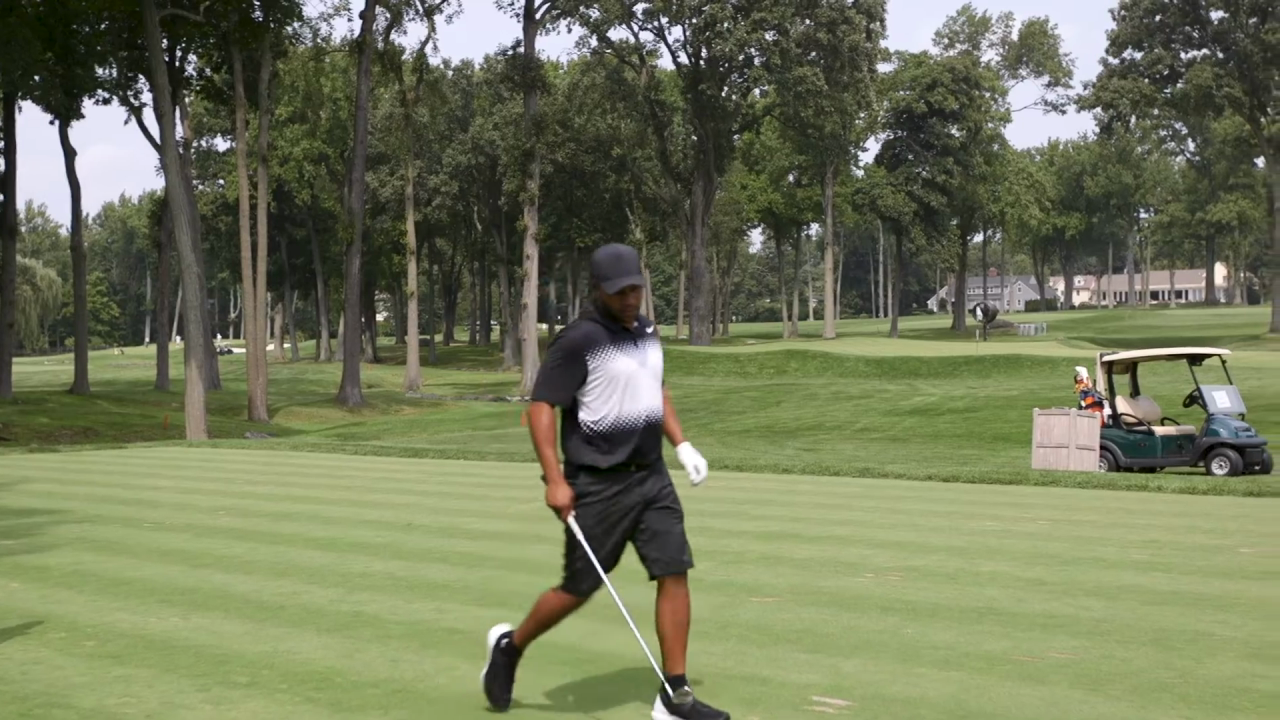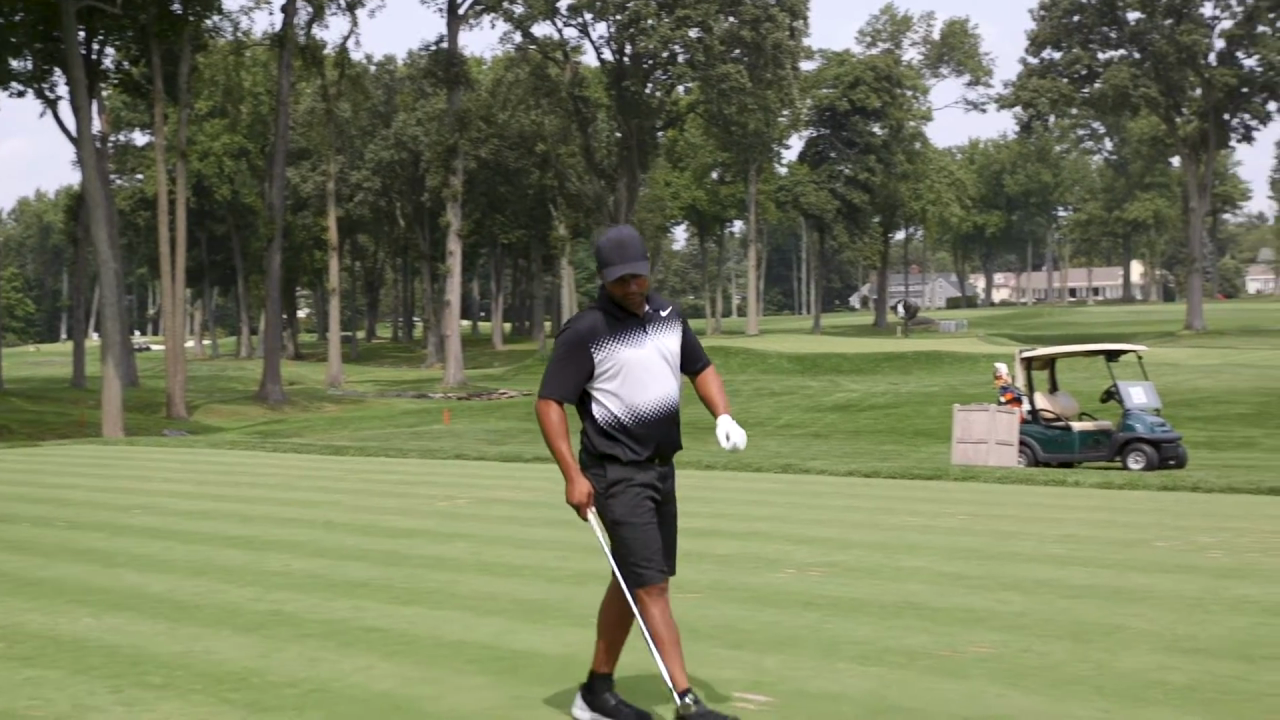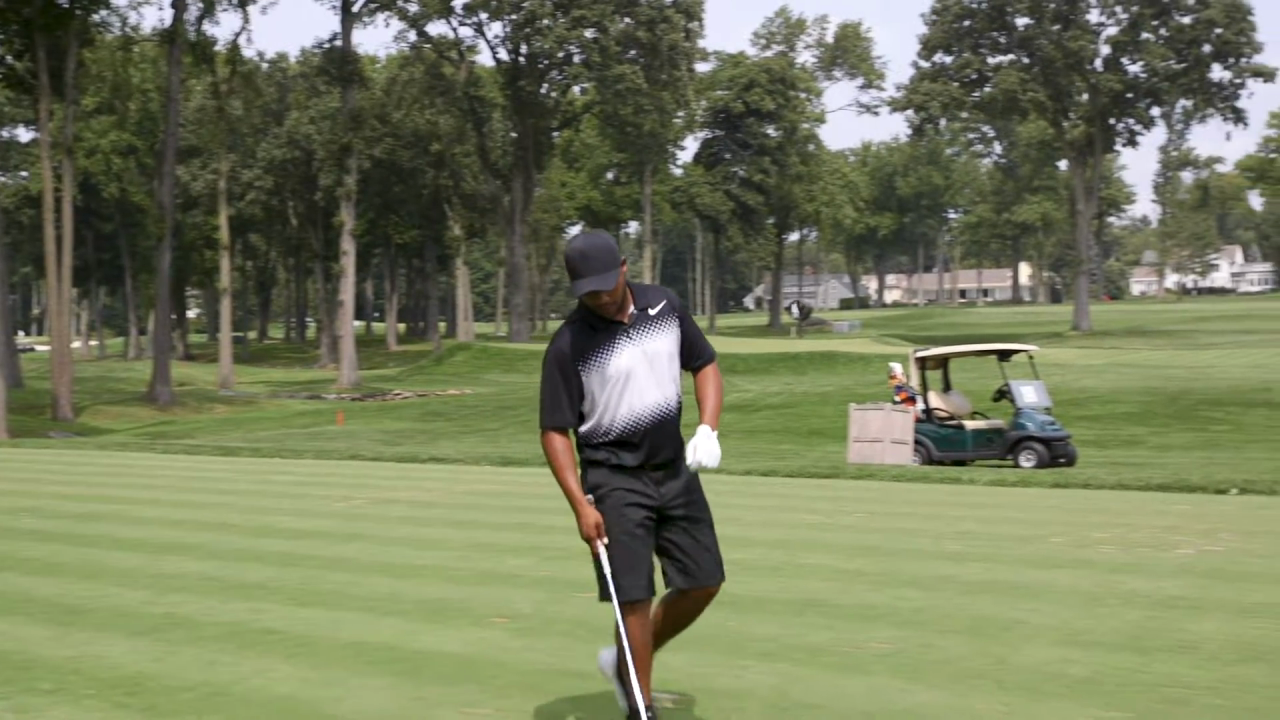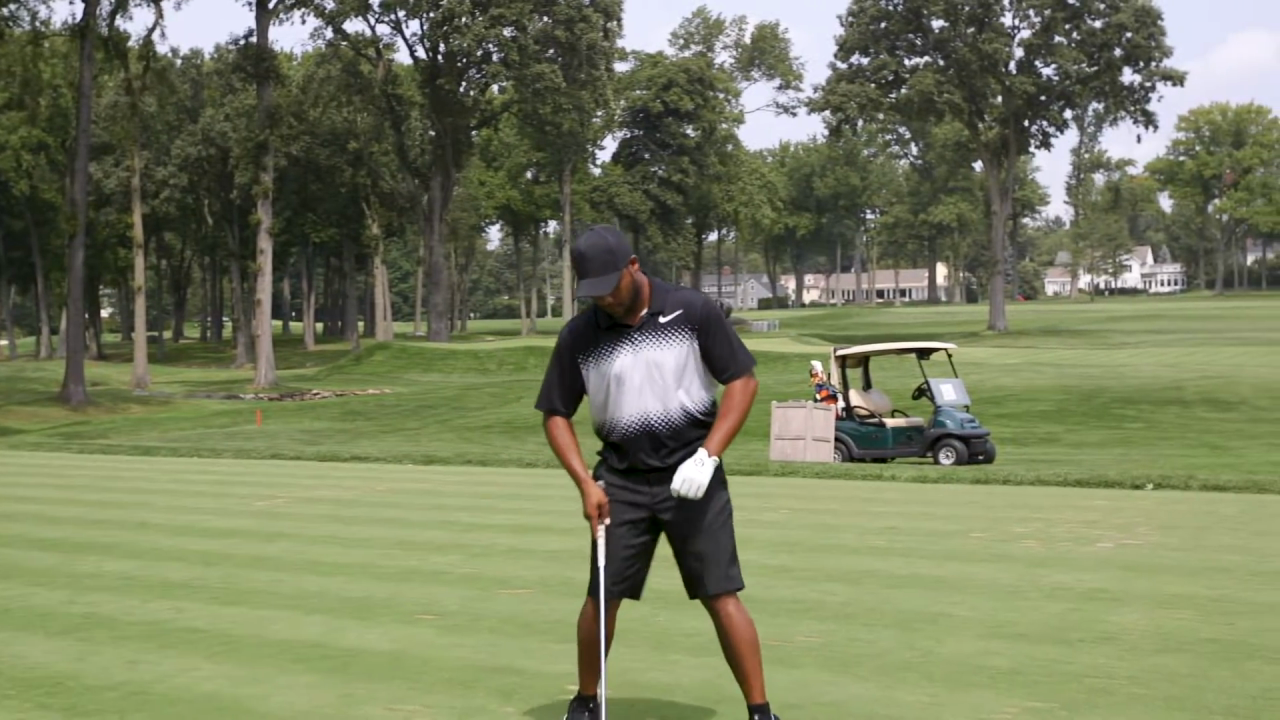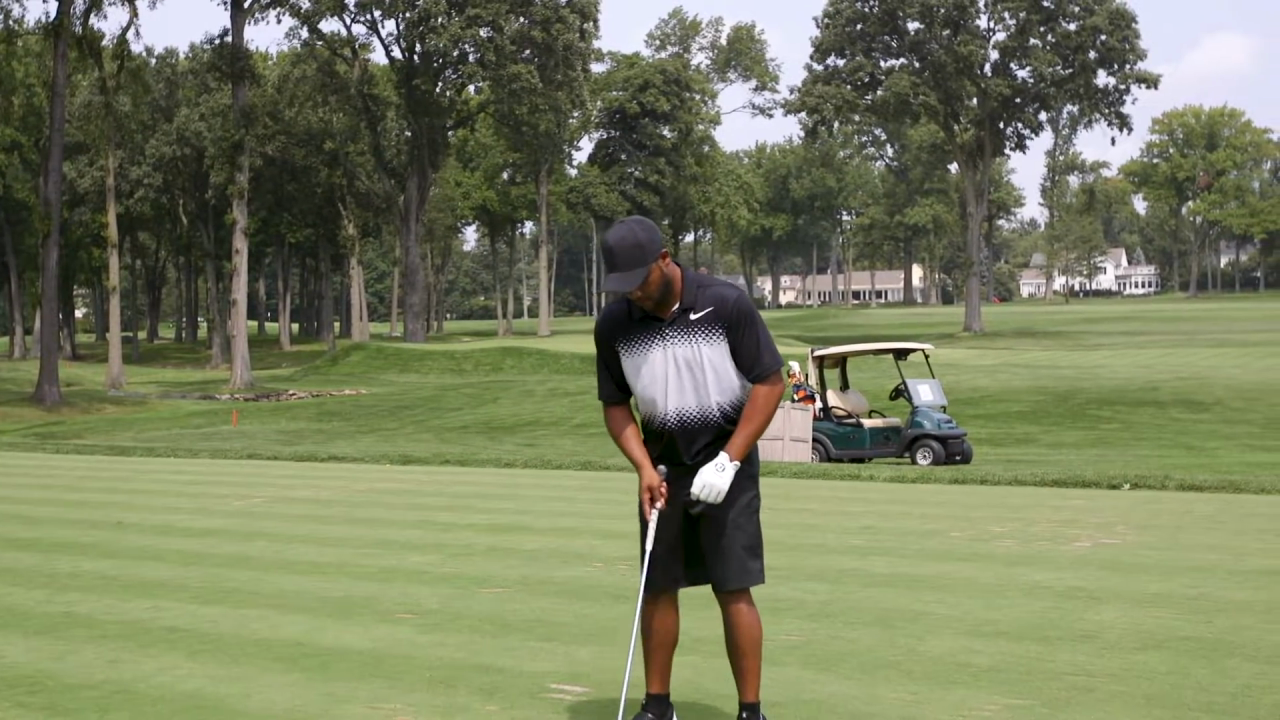
dt=0.7s
person 1, frame 1
left shoulder: (647, 331)
right shoulder: (579, 339)
right elbow: (541, 406)
left wrist: (681, 444)
right wrist: (555, 479)
left hip: (651, 477)
right hip: (597, 483)
left knee: (675, 576)
right knee: (579, 589)
right ankle: (509, 646)
person 1, frame 2
left shoulder: (667, 313)
right shoulder: (585, 330)
left elbow: (701, 368)
right elbow: (549, 402)
left wrist: (724, 416)
right wrist: (573, 475)
left hip: (660, 468)
right hip: (616, 474)
left knee: (630, 582)
right knee: (652, 586)
person 1, frame 3
left shoulder: (664, 305)
right shoulder: (569, 345)
left elbow: (704, 365)
right elbow: (554, 431)
left wrist: (707, 429)
right wrist: (580, 505)
left hip: (675, 471)
right hip: (615, 479)
left knee: (703, 584)
right knee: (636, 600)
left ankle: (625, 661)
person 1, frame 4
left shoulder: (693, 310)
right shoulder: (578, 336)
left elbow: (743, 381)
right elbow: (556, 415)
left wrist: (707, 456)
right wrist: (585, 483)
left hip: (691, 474)
right hip: (621, 478)
left knee: (720, 595)
right knee: (601, 597)
person 1, frame 5
left shoulder: (727, 304)
right shoulder: (613, 323)
left elbow: (770, 382)
right elbow: (615, 405)
left wrist: (728, 460)
right wrist: (645, 469)
left hip: (725, 465)
right hip: (663, 468)
left knee: (733, 591)
right knee: (658, 590)
